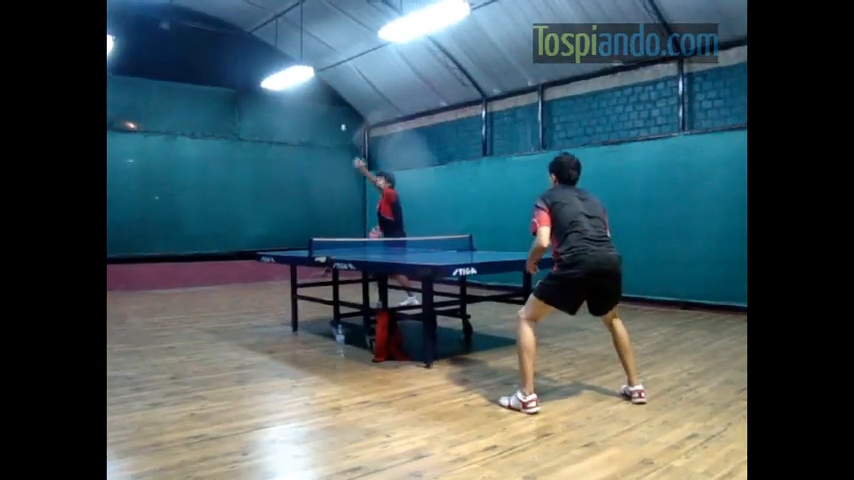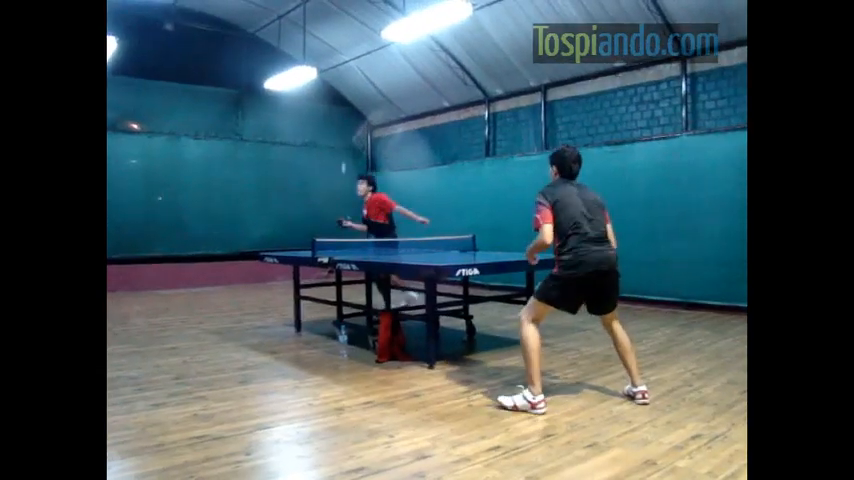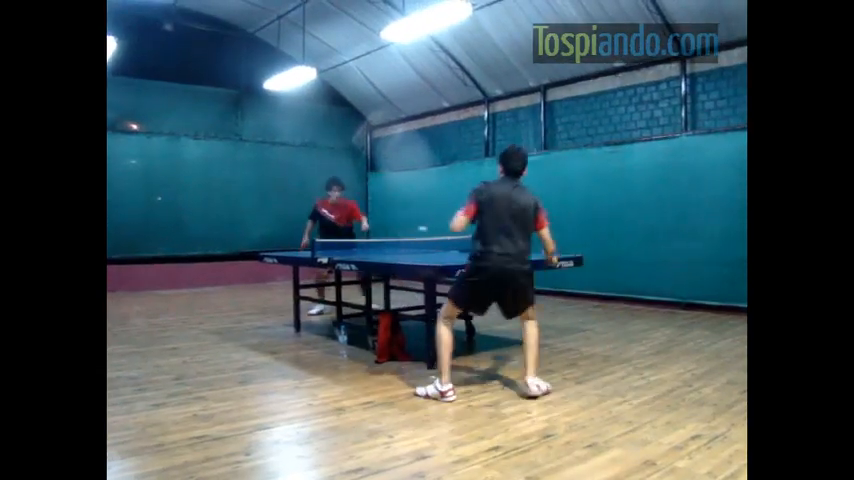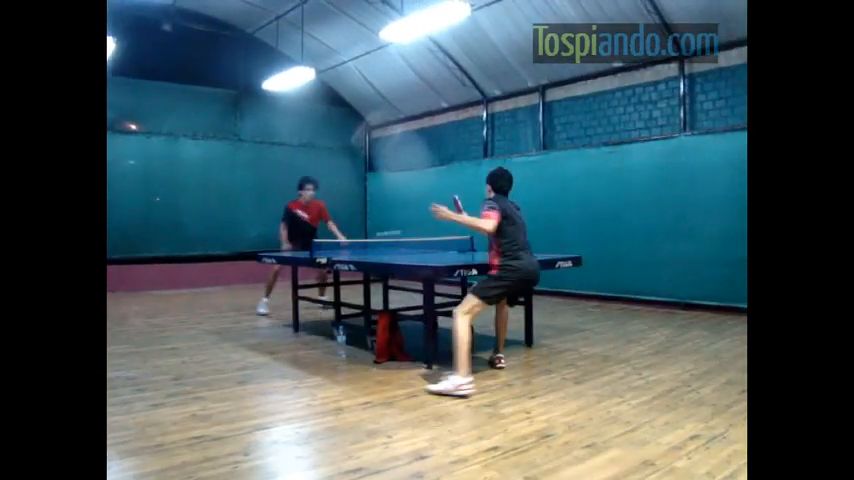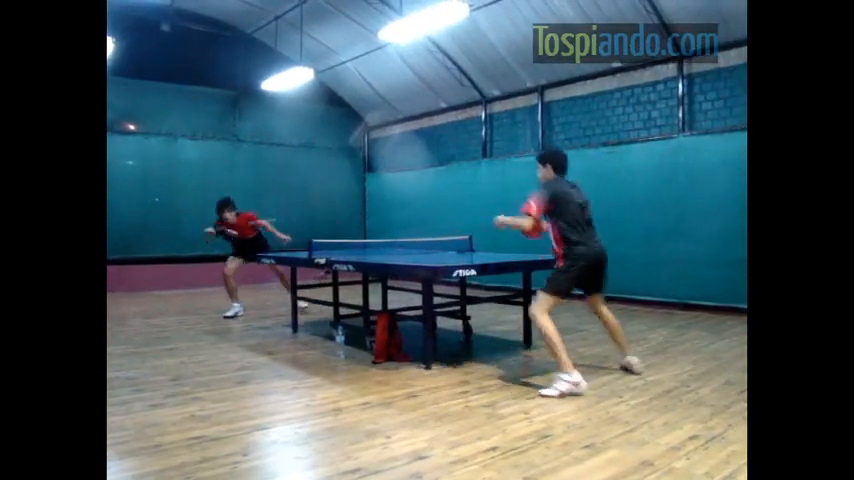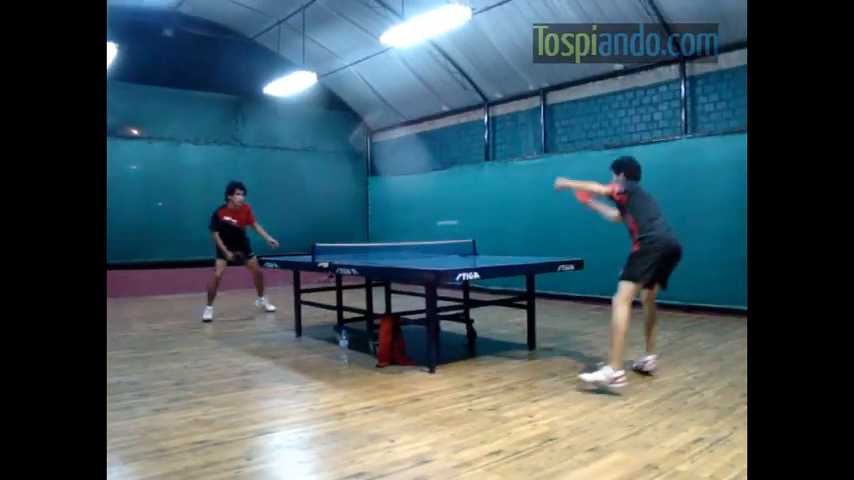
dt=0.5s
person 1, frame 1
left shoulder: (547, 198)
right shoulder: (594, 200)
left elbow: (543, 242)
left wrist: (531, 261)
left hip: (575, 265)
right hip: (610, 262)
left knee: (527, 318)
right knee: (612, 319)
left ankle: (526, 395)
right ankle: (635, 386)
person 1, frame 2
left shoulder: (548, 194)
right shoulder: (593, 196)
left elbow: (546, 239)
left wrist: (530, 252)
left hip: (574, 265)
right hip: (607, 263)
left knee: (528, 318)
right knee: (611, 323)
left ankle: (534, 395)
right ankle: (638, 386)
person 1, frame 3
left shoulder: (484, 190)
right shoulder: (531, 201)
left elbow: (457, 227)
right elbow: (548, 244)
left wrist: (463, 214)
right wrist: (551, 255)
left hip: (482, 268)
right hip: (517, 272)
left knee: (444, 318)
right knee: (529, 319)
left ankle: (444, 385)
right ankle: (532, 379)
person 1, frame 4
left shoulder: (493, 204)
right shoulder: (514, 208)
left elbow: (488, 226)
left wrist: (452, 216)
right wrist: (467, 217)
left hip: (510, 271)
right hip: (531, 270)
left knee: (462, 313)
right knee: (502, 301)
left ankle: (461, 377)
right ankle: (498, 355)
person 1, frame 5
left shoulder: (547, 190)
right shoulder: (574, 190)
left elbow: (525, 224)
left wrist: (503, 221)
right wrist: (549, 226)
left hip: (575, 258)
right hip: (596, 254)
left knee: (538, 311)
right knee: (597, 305)
left ankle: (571, 377)
right ankle: (629, 358)
person 1, frame 6
left shoulder: (626, 187)
right shoulder: (638, 196)
left elbow: (599, 189)
right elbow: (615, 215)
left wrist: (567, 184)
right wrist: (592, 204)
left hip: (650, 246)
right hip: (671, 247)
left knee: (621, 301)
right knee: (648, 299)
left ankle: (614, 371)
right ankle: (648, 358)
person 2, frame 1
left shoulder: (391, 194)
right shoulder: (384, 199)
left elbow: (379, 186)
left wrist: (363, 169)
right wrist: (378, 231)
left hip: (396, 240)
right hip: (390, 240)
left ankle: (411, 297)
right ankle: (411, 297)
person 2, frame 2
left shoulder: (379, 198)
right shoulder: (366, 205)
left elbow: (397, 208)
left wrist: (417, 218)
right wrist: (351, 225)
right ankle: (409, 293)
person 2, frame 3
left shoulder: (349, 205)
right shoulder: (320, 205)
left elbow: (361, 217)
right elbow: (311, 221)
left wrist: (364, 224)
right wrist: (306, 236)
right knee: (321, 273)
right ankle: (321, 304)
person 2, frame 4
left shoulder: (319, 206)
right shoulder: (291, 206)
left elbow: (328, 222)
right elbow: (283, 226)
left wrist: (339, 235)
right wrist: (284, 243)
left hip: (310, 244)
right hip: (292, 244)
left knee: (324, 269)
right knee: (277, 269)
left ankle: (322, 298)
right ankle: (265, 301)
person 2, frame 5
left shoulder: (247, 217)
right shoulder: (220, 225)
left elbow: (263, 223)
right elbow: (211, 231)
left wrist: (279, 235)
right wrist: (209, 231)
left hip: (260, 247)
right hip: (240, 251)
left knee: (279, 271)
right knee: (227, 273)
right ankle: (236, 306)
person 2, frame 6
left shoulder: (245, 208)
right shoulder: (219, 213)
left elbow: (254, 224)
right elbow: (215, 235)
left wrist: (268, 238)
right wrist: (226, 252)
left hip: (243, 246)
right hip: (225, 248)
left knee: (258, 272)
right knee: (217, 275)
left ankle: (261, 300)
right ankle: (209, 308)
